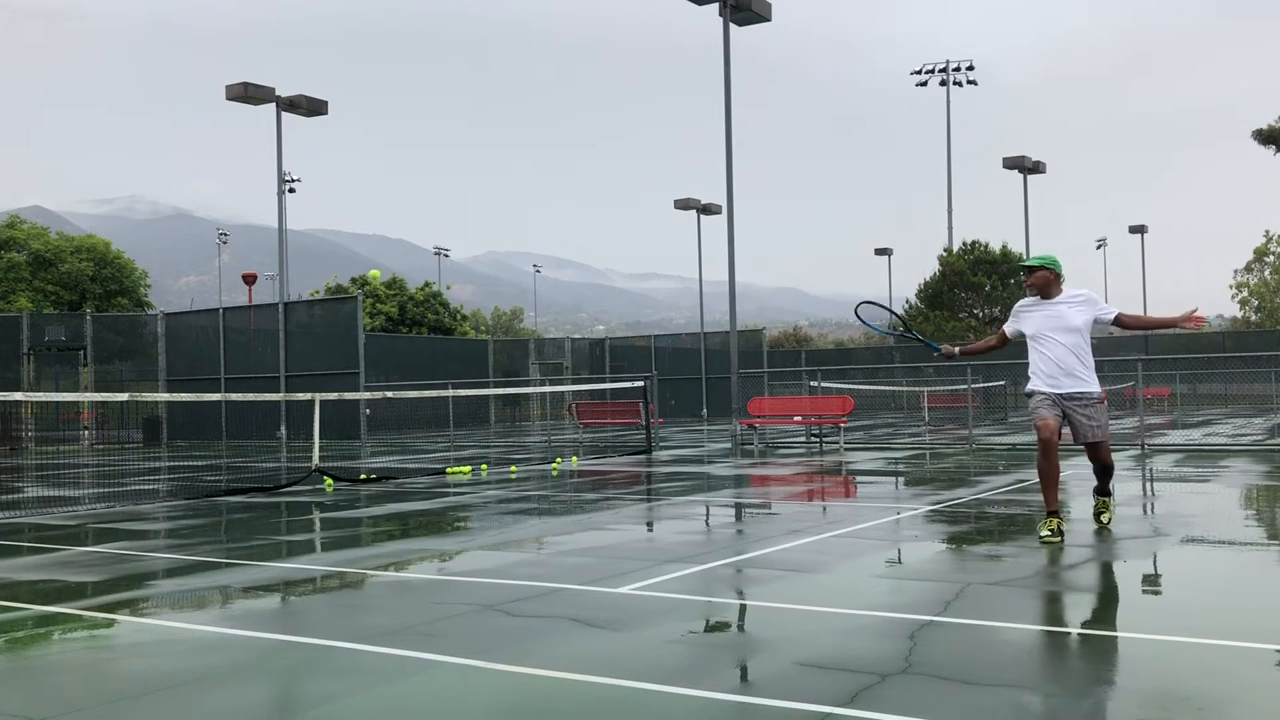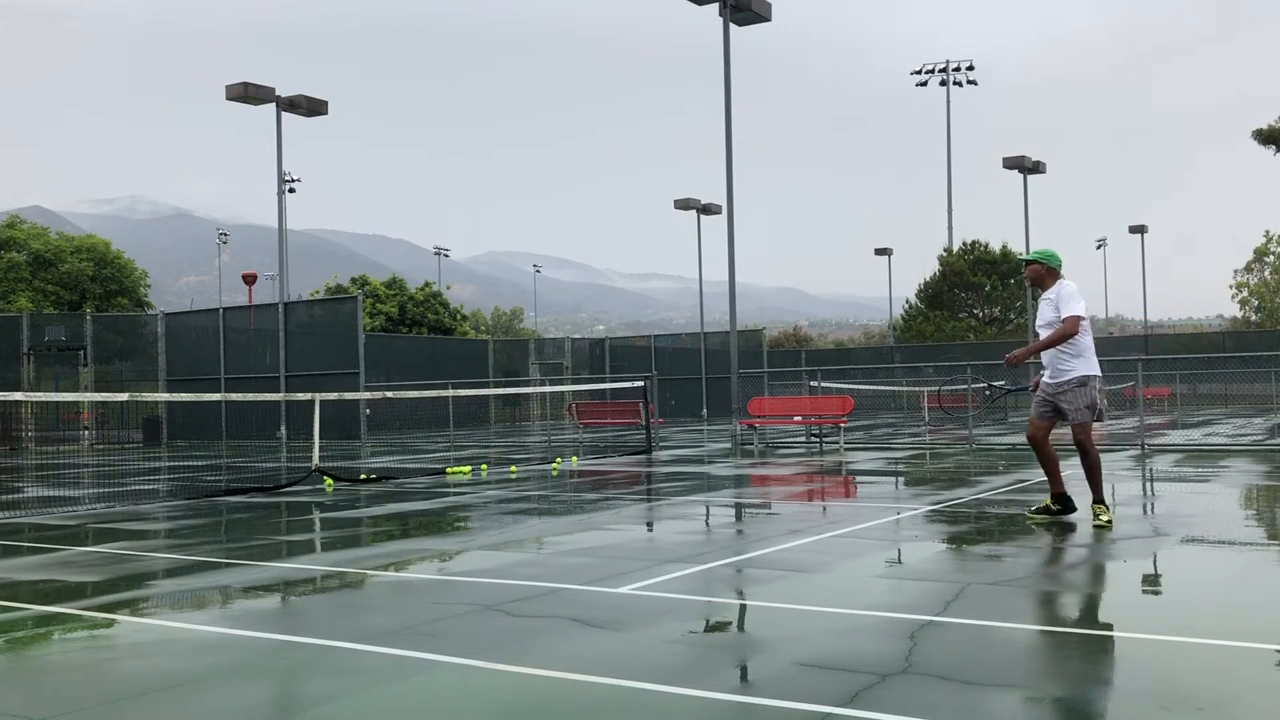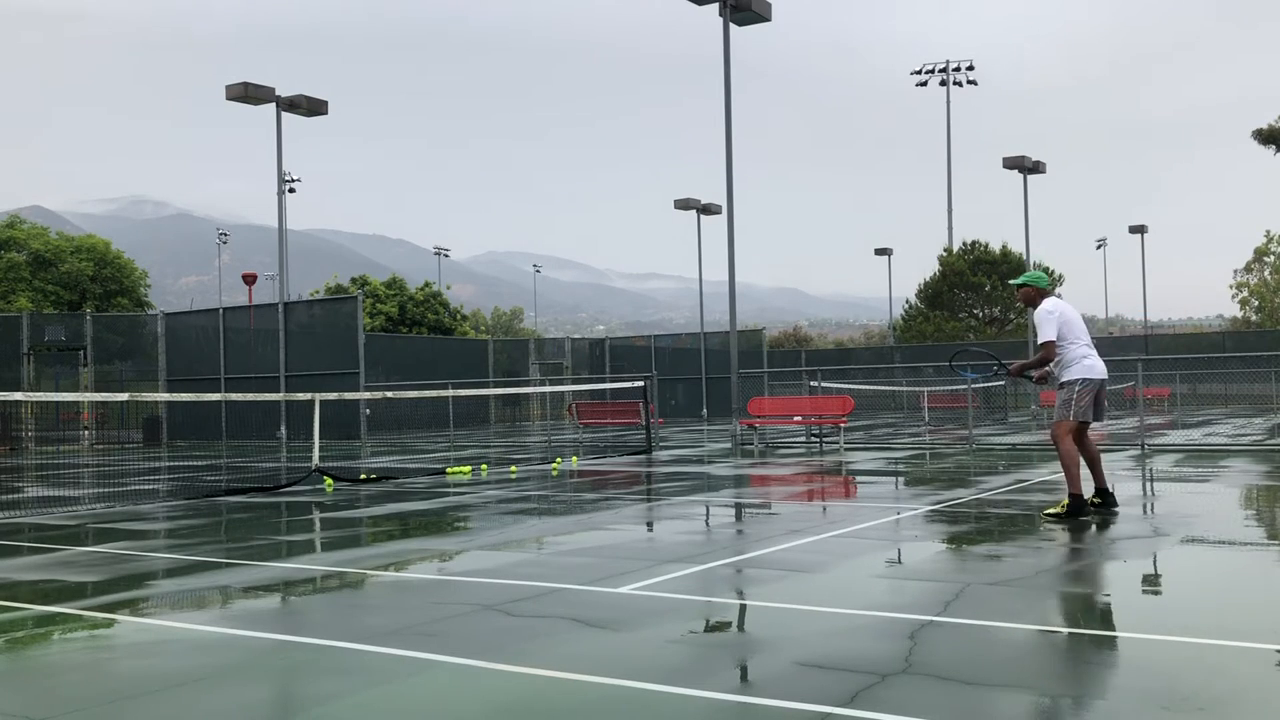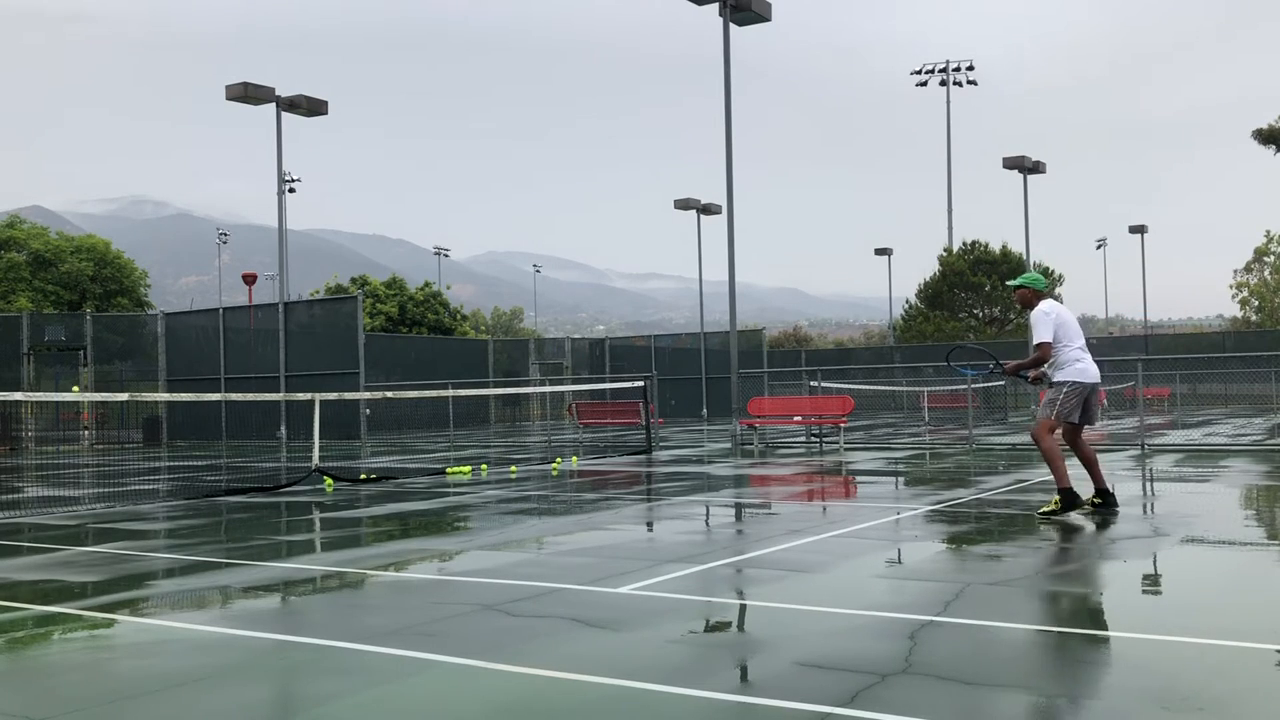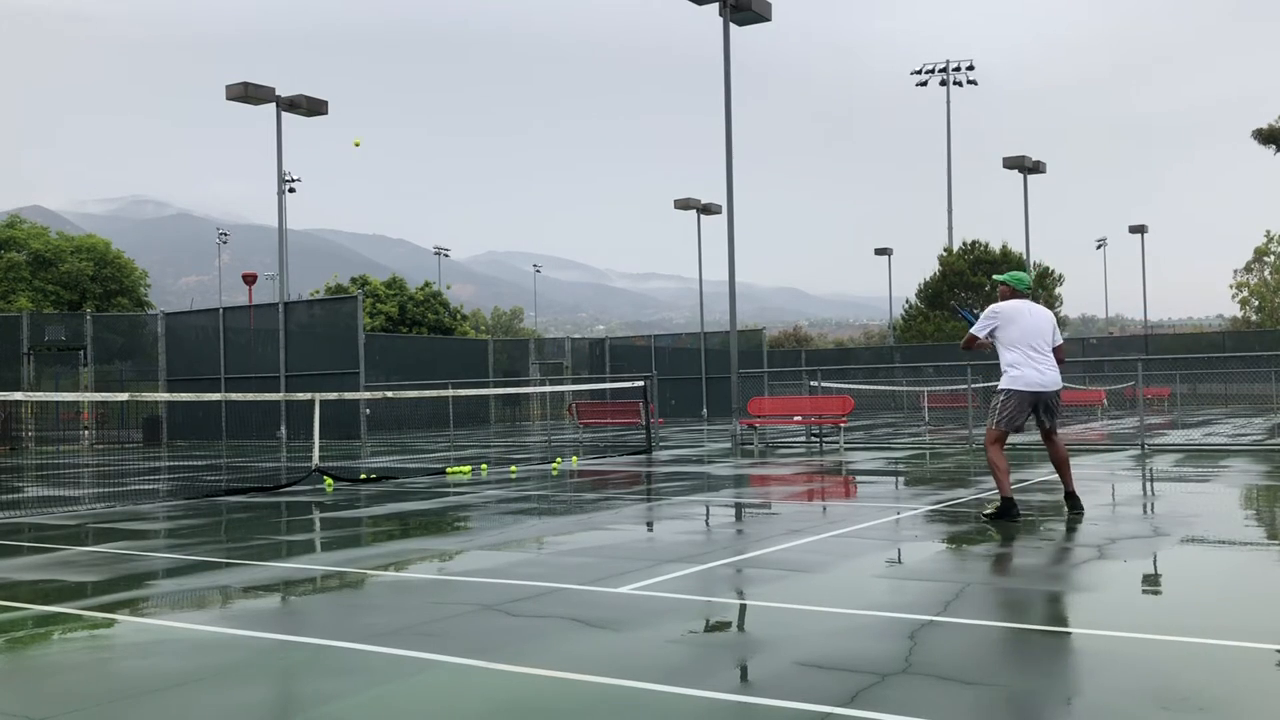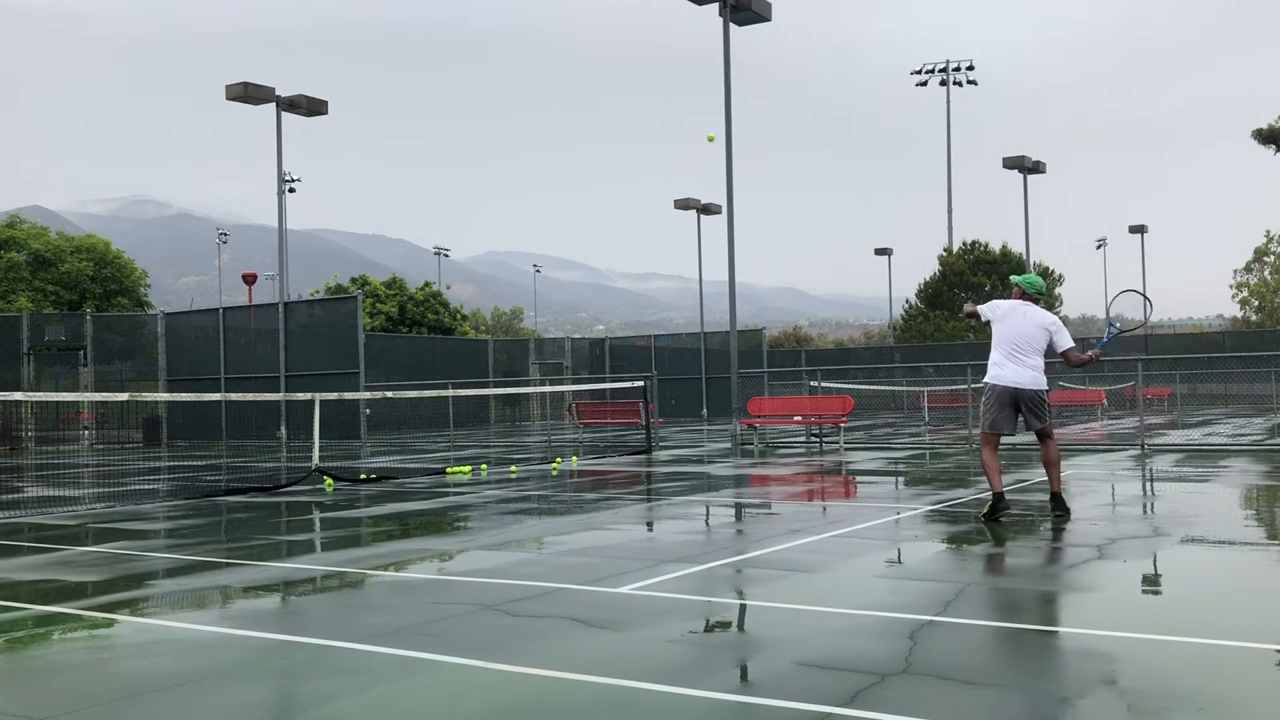
dt=0.5s
person 1, frame 1
left shoulder: (1085, 300)
right shoulder: (1022, 308)
left elbow: (1123, 320)
right elbow: (997, 341)
left wrist: (1174, 322)
right wrist: (958, 351)
left hip: (1084, 392)
right hip: (1043, 393)
left knee: (1101, 458)
right knee: (1048, 440)
left ankle: (1103, 492)
right ankle: (1052, 517)
person 1, frame 2
left shoulder: (1066, 290)
right shoulder: (1045, 298)
left elbow: (1070, 329)
left wrist: (1028, 351)
right wrist: (1043, 375)
left hip: (1079, 377)
right hip: (1051, 380)
left knee: (1082, 439)
right knee: (1035, 435)
left ankle: (1099, 503)
right ankle: (1059, 499)
person 1, frame 3
left shoulder: (1044, 310)
right shoulder: (1058, 306)
left elbow: (1048, 353)
left wrist: (1022, 367)
right wrist: (1049, 371)
left hip: (1080, 376)
right hip: (1094, 372)
left knee: (1061, 434)
right knee: (1078, 435)
left ankle: (1076, 500)
right ankle: (1103, 495)
person 1, frame 4
left shoulder: (1040, 312)
right shoulder: (1055, 308)
left elbow: (1044, 354)
left wrist: (1017, 367)
right wrist: (1045, 372)
left hip: (1072, 379)
right hip: (1088, 376)
left knee: (1041, 432)
right knee: (1072, 436)
left ankle: (1067, 495)
right ankle: (1104, 496)
person 1, frame 5
left shoulder: (998, 311)
right shoulder: (1046, 314)
left elbow: (966, 344)
right elbow: (1059, 356)
left wrist: (983, 343)
left hip: (1017, 386)
right hip: (1050, 385)
left knee: (993, 443)
right knee: (1050, 438)
left ankle: (1007, 503)
right ankle: (1072, 498)
person 1, frame 6
left shoulder: (1000, 306)
right shoulder: (1050, 320)
left elbow: (969, 312)
right elbow: (1074, 361)
left wrist: (967, 306)
right wrist: (1091, 356)
left hip: (998, 383)
right hip: (1033, 386)
left knee: (988, 446)
right knee: (1047, 440)
left ankle: (998, 498)
right ankle: (1057, 498)
